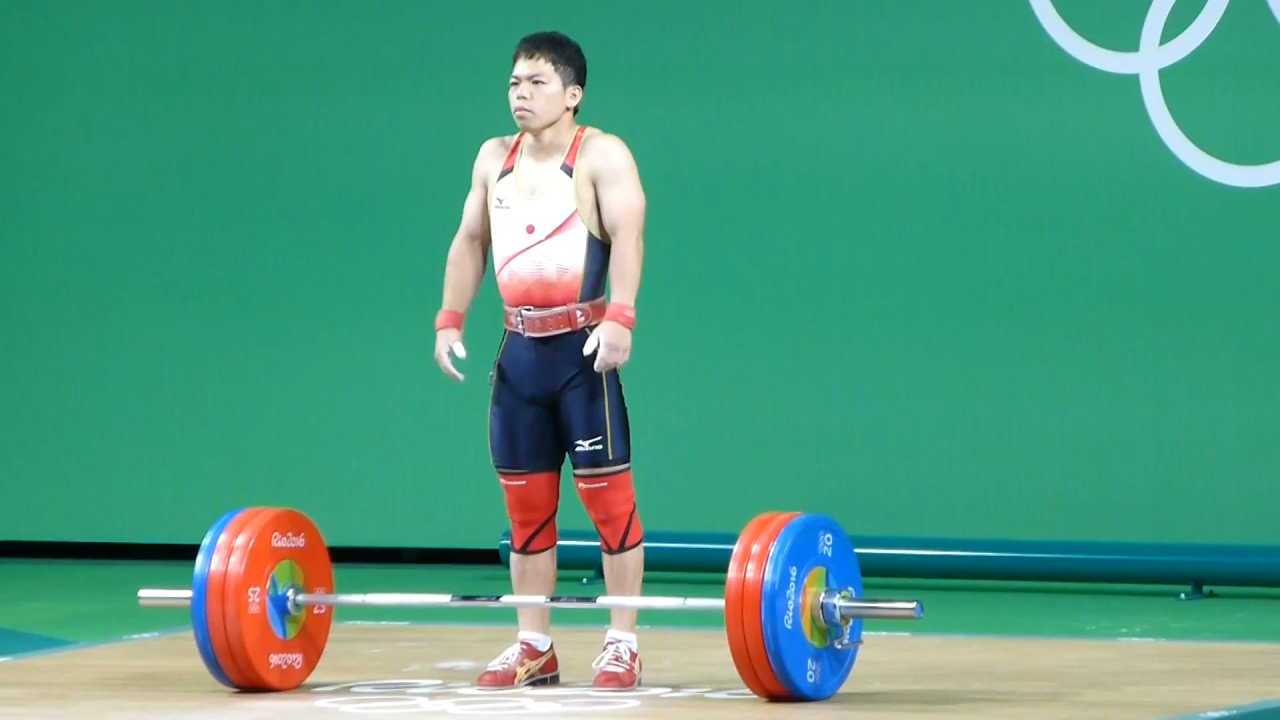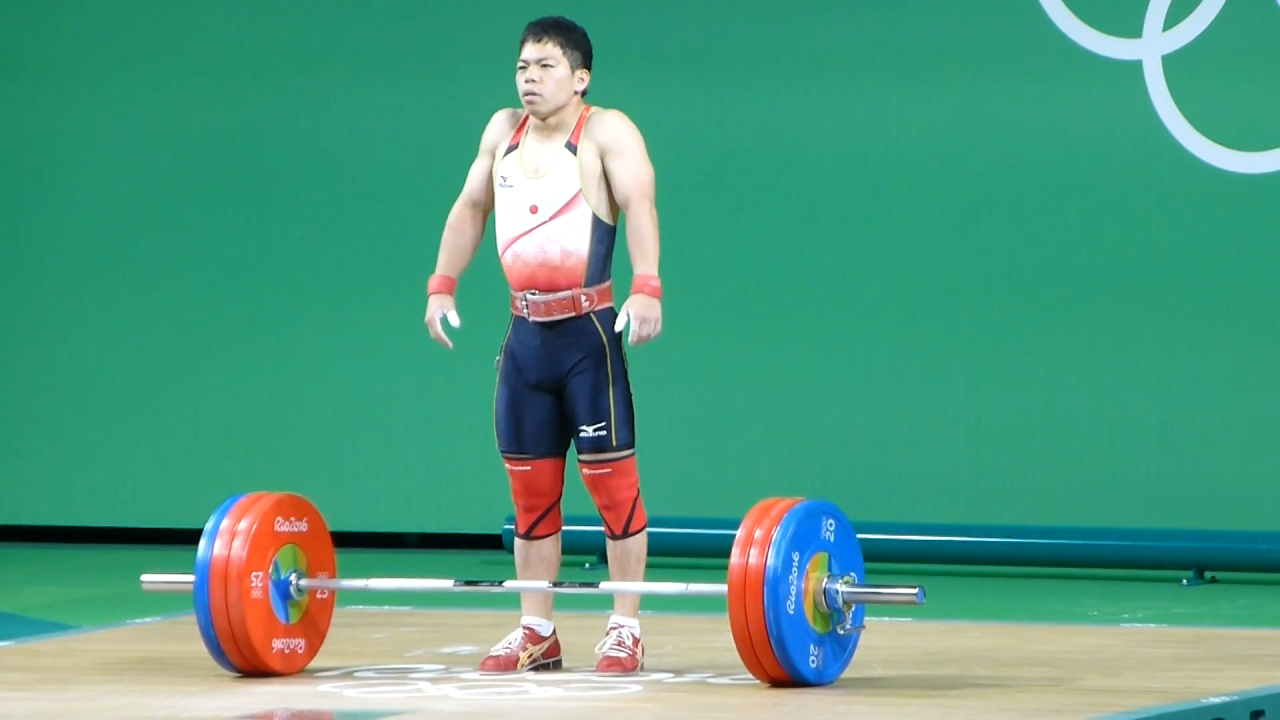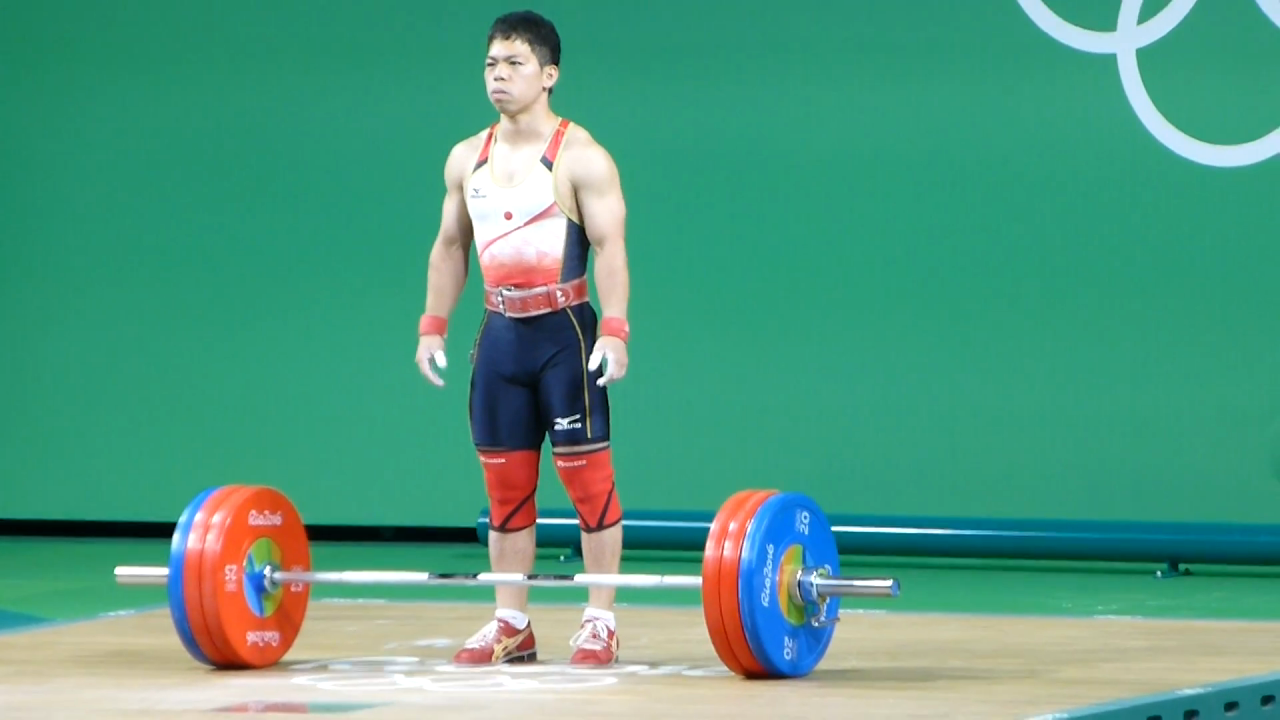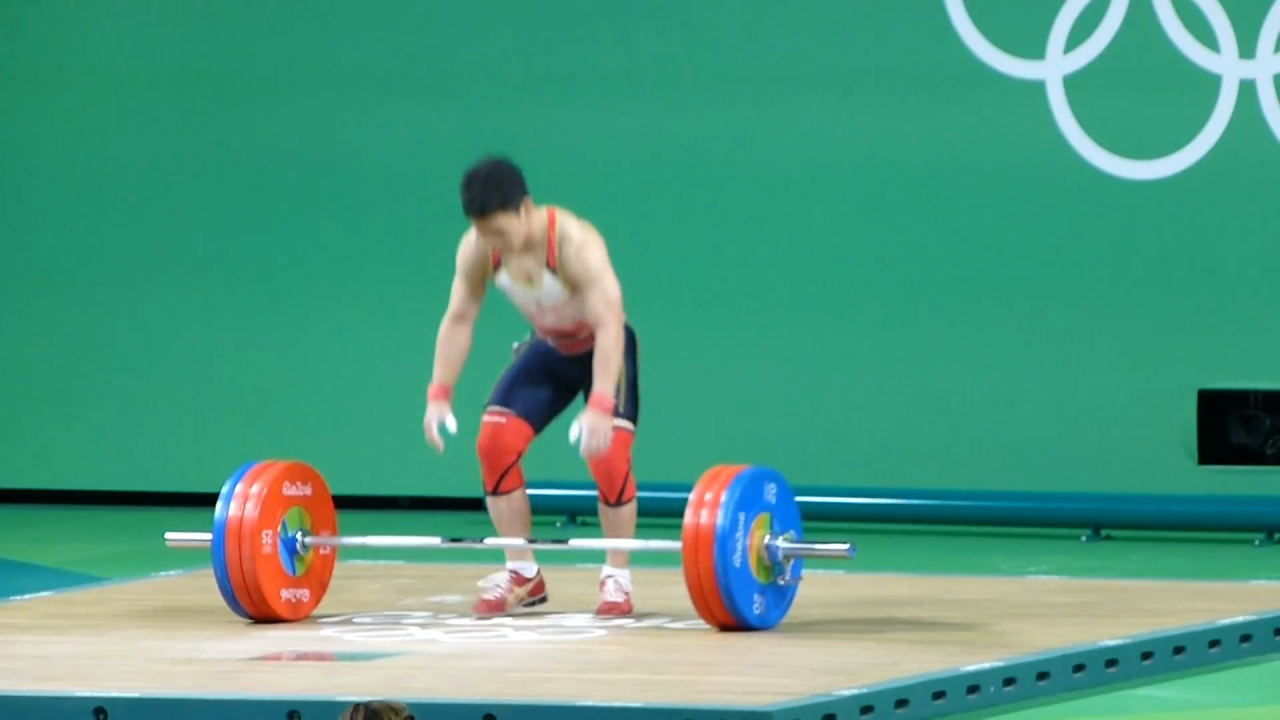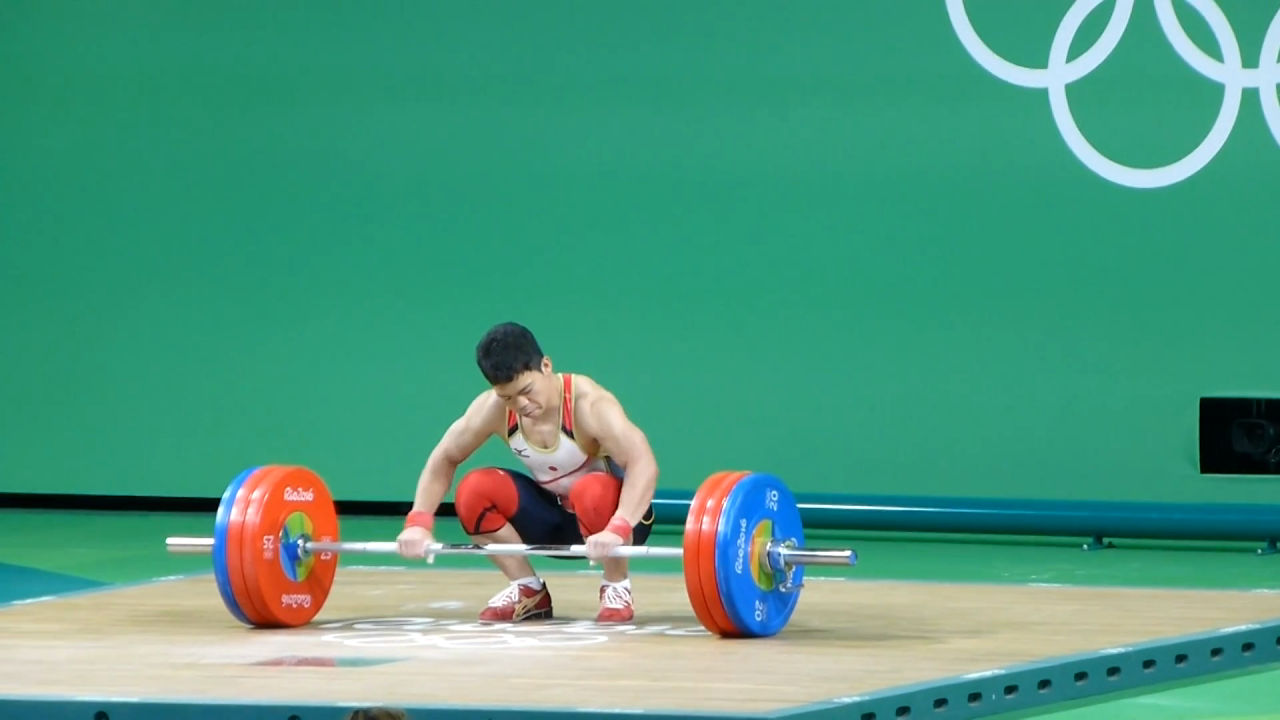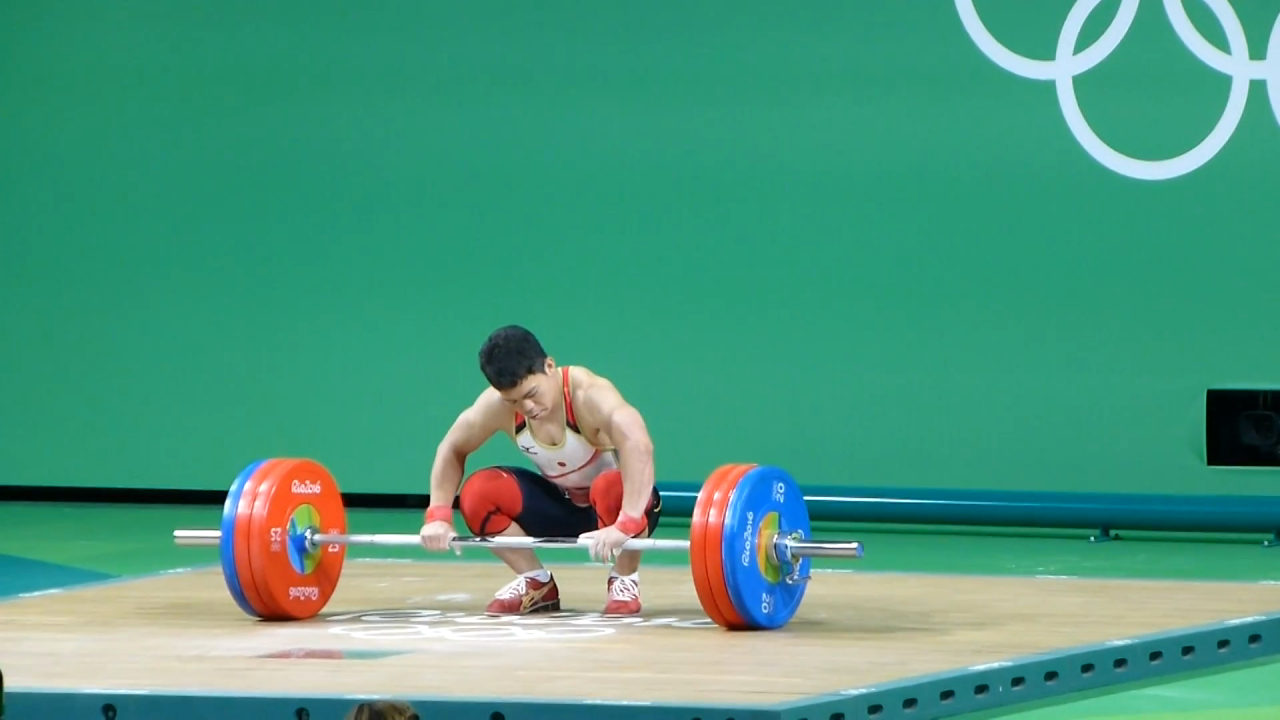
dt=0.7s
person 1, frame 1
left shoulder: (601, 154)
right shoulder: (493, 158)
left elbow: (627, 236)
right elbow: (469, 241)
left wrist: (620, 317)
right wrist: (451, 320)
left hip: (580, 348)
right hip: (518, 351)
left knee: (607, 495)
right knee: (525, 503)
left ankle: (622, 645)
right ankle: (533, 645)
person 1, frame 2
left shoulder: (607, 134)
right shoulder: (501, 133)
left elbow: (641, 211)
right elbow: (468, 212)
left wrist: (647, 290)
right wrist: (441, 287)
left hip: (589, 334)
right hip: (524, 336)
left knee: (611, 482)
right knee: (530, 489)
left ankle: (625, 629)
right ankle: (536, 630)
person 1, frame 3
left shoulder: (580, 155)
right shoulder: (466, 158)
left elbow: (609, 247)
right elbow: (450, 246)
left wrist: (614, 330)
right wrist: (432, 326)
left hip: (563, 330)
right hip: (499, 334)
left knee: (587, 477)
right knee: (505, 484)
left ankle: (600, 621)
right ankle: (511, 623)
person 1, frame 4
left shoulder: (575, 242)
right shoulder: (476, 247)
left elbow: (608, 324)
right elbow: (457, 320)
left wrist: (599, 407)
right wrist: (439, 395)
left hip: (605, 348)
right hip: (549, 350)
left knee: (607, 447)
right knee: (494, 439)
left ankle: (616, 577)
right ankle: (521, 575)
person 1, frame 5
left shoulder: (588, 402)
right shoulder: (490, 408)
left elbow: (645, 465)
right elbow: (443, 458)
left wrist: (617, 529)
right wrist: (419, 522)
left hip: (609, 514)
right hip: (553, 513)
left knee: (593, 492)
right knee: (474, 490)
left ankle: (616, 588)
right ankle: (528, 589)
person 1, frame 6
left shoulder: (588, 393)
right shoulder: (496, 404)
left elbow: (638, 445)
right elbow: (452, 450)
left wrist: (624, 525)
right wrist: (438, 516)
left hip: (613, 501)
right hip: (562, 507)
left knee: (611, 488)
right knee: (479, 491)
left ankle: (624, 580)
right ankle: (537, 582)
